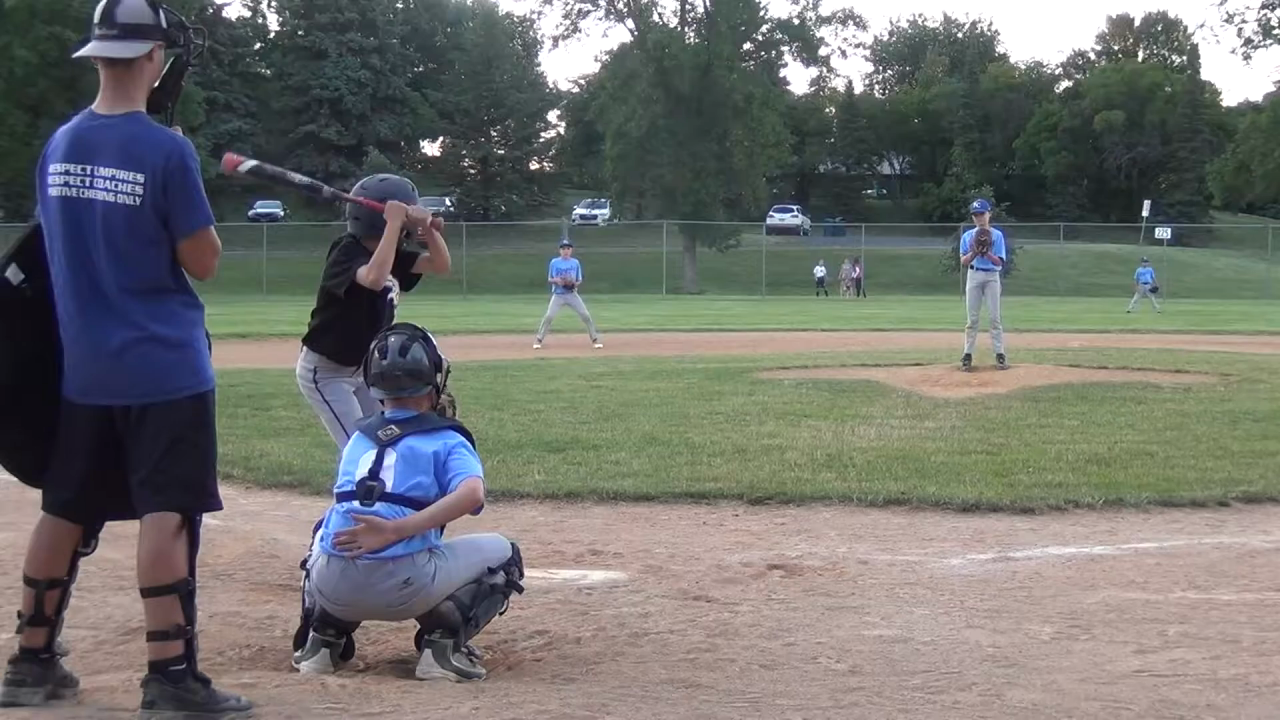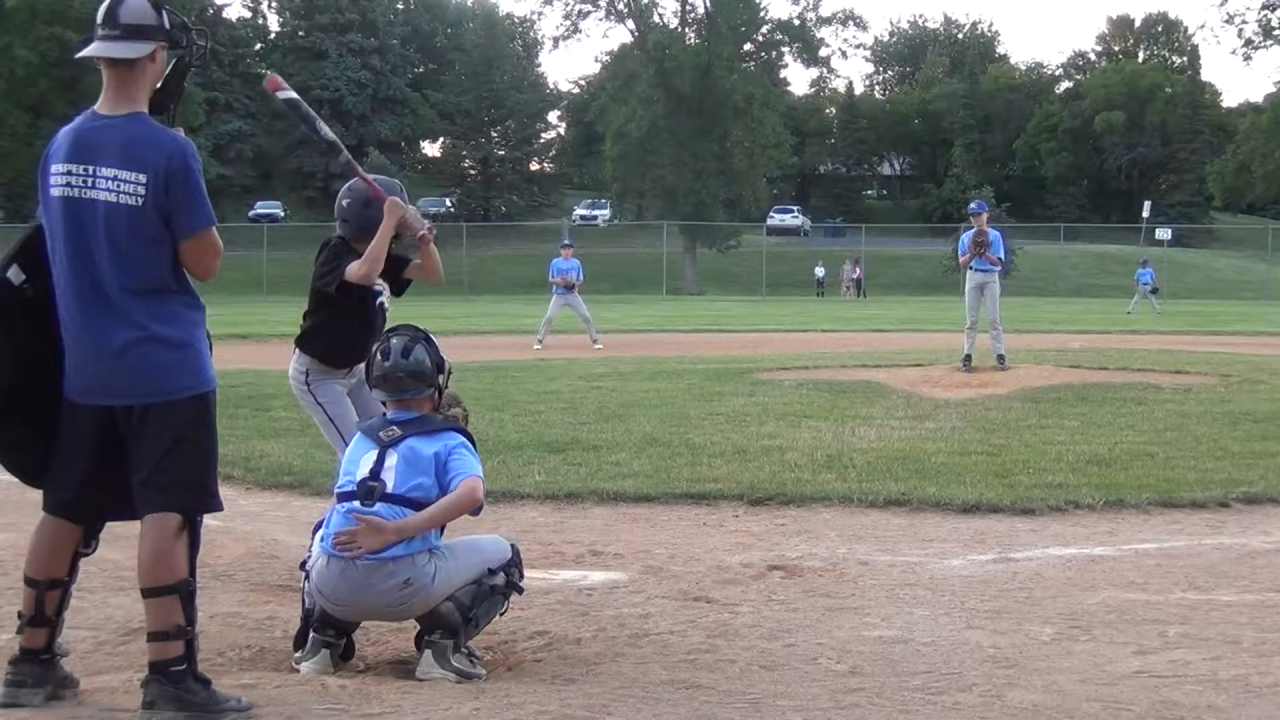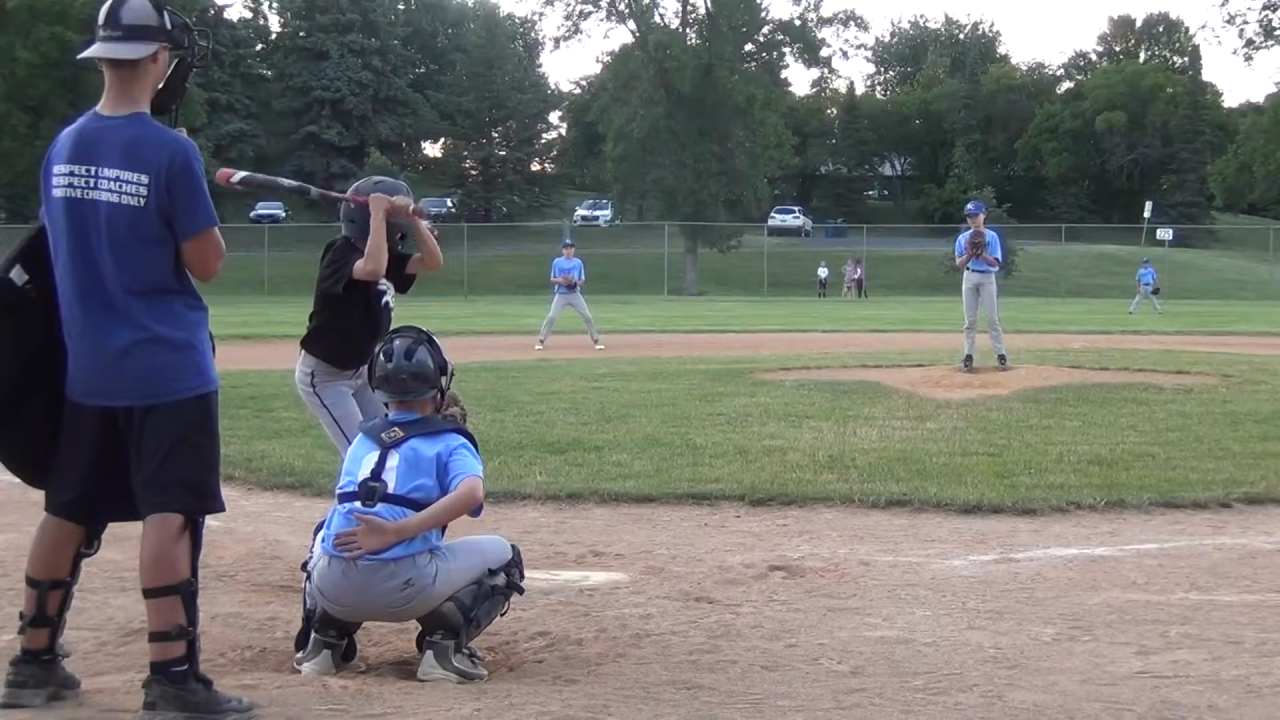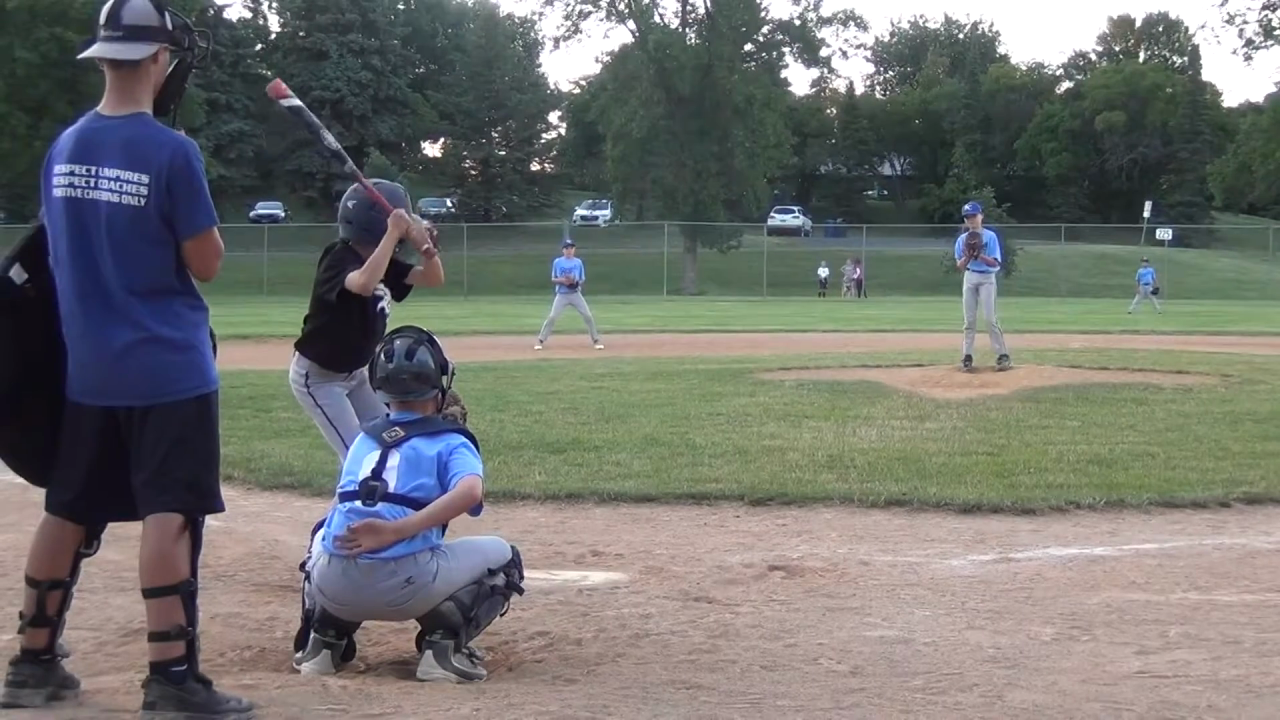
dt=0.4s
person 1, frame 1
right shoulder: (166, 149)
right elbow: (203, 263)
left hip: (83, 366)
right hip: (164, 366)
left knee: (64, 511)
right knee: (166, 514)
person 1, frame 2
left shoulder: (59, 145)
right shoulder: (168, 151)
right elbow: (205, 264)
left hip: (84, 367)
right hip: (164, 366)
left knee: (65, 512)
right knee: (167, 516)
person 1, frame 3
left shoulder: (62, 147)
right shoulder: (170, 151)
left elbow: (58, 252)
right elbow: (207, 264)
left hip: (87, 368)
right hip: (167, 368)
left knee: (68, 512)
right knee: (170, 515)
person 1, frame 4
left shoulder: (63, 147)
right shoulder: (171, 151)
right elbow: (206, 265)
left hip: (87, 368)
right hip: (167, 368)
left knee: (69, 512)
right knee: (170, 516)
person 2, frame 1
left shoulder: (359, 438)
right shoulder: (446, 438)
right elbow: (472, 494)
right wrist: (394, 531)
left hip: (332, 586)
right hip: (404, 585)
right knee: (503, 553)
left ankle: (323, 638)
right ankle: (443, 644)
person 2, frame 2
left shoulder: (360, 439)
right shoulder: (447, 440)
right elbow: (471, 494)
right wrist: (395, 532)
left hip: (331, 587)
right hip: (402, 586)
right knee: (503, 555)
left ankle: (323, 639)
right ankle: (443, 644)
person 2, frame 3
left shoulder: (362, 439)
right shoulder: (449, 441)
right elbow: (471, 493)
right wrist: (395, 531)
left hip: (333, 587)
right hip: (404, 586)
right knee: (503, 555)
left ankle: (324, 640)
right ankle: (444, 646)
person 2, frame 4
left shoulder: (364, 438)
right shoulder: (450, 441)
right elbow: (470, 491)
right wrist: (395, 531)
left hip: (333, 586)
right hip: (404, 585)
left knee: (326, 533)
right knee: (503, 557)
left ankle: (323, 640)
right ankle: (444, 645)
person 3, frame 1
left shoulder: (392, 253)
right shoulder: (347, 253)
left elbow: (442, 266)
right elbow: (375, 279)
left wrist: (428, 226)
right wrist: (394, 222)
left hip: (358, 368)
right hip: (324, 371)
person 3, frame 2
left shoulder: (383, 257)
right shoulder: (337, 255)
left elbow: (433, 274)
right elbow: (366, 274)
left wrist: (422, 236)
right wrist: (390, 220)
left hip: (352, 370)
right hip: (316, 374)
person 3, frame 3
left shoulder: (387, 256)
right shoulder: (342, 254)
left elbow: (433, 262)
right elbow: (373, 270)
left wrist: (413, 219)
right wrist: (379, 214)
left hip: (358, 371)
right hip: (322, 375)
person 3, frame 4
left shoulder: (383, 261)
right shoulder: (340, 259)
left elbow: (433, 279)
right elbow: (365, 285)
left wrist: (425, 246)
right wrist: (394, 233)
left hip: (353, 373)
right hip: (316, 376)
